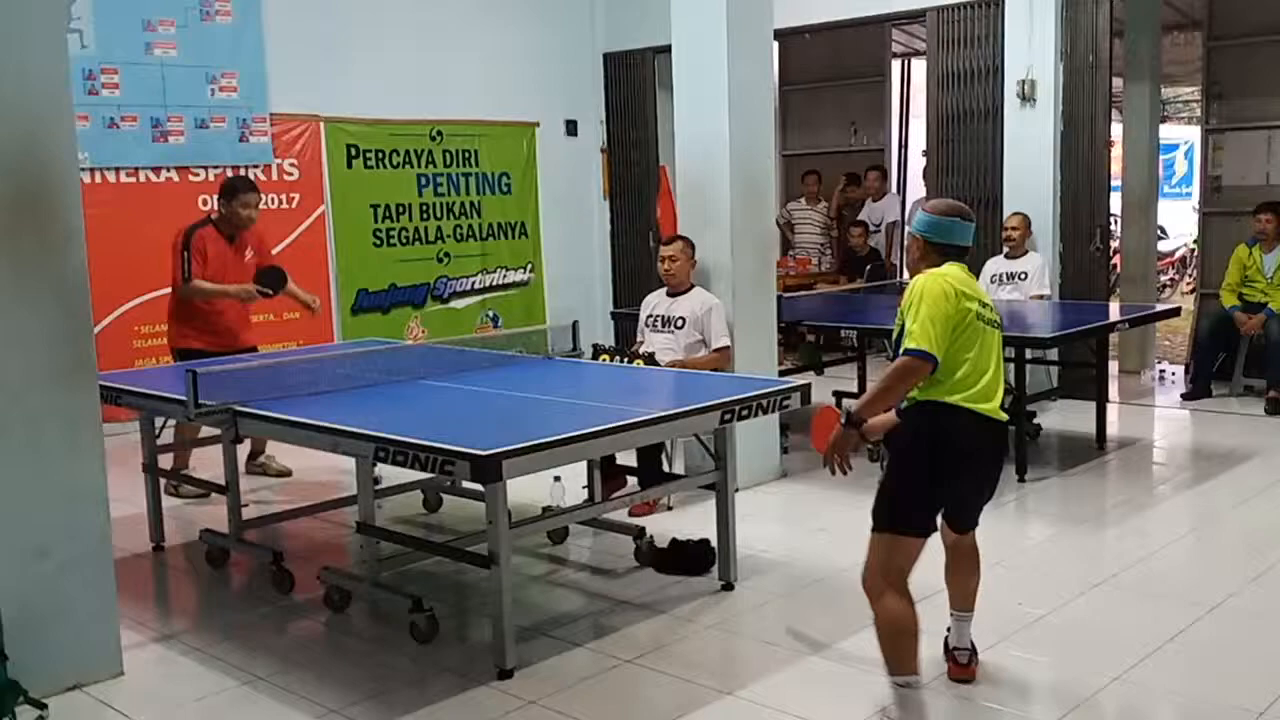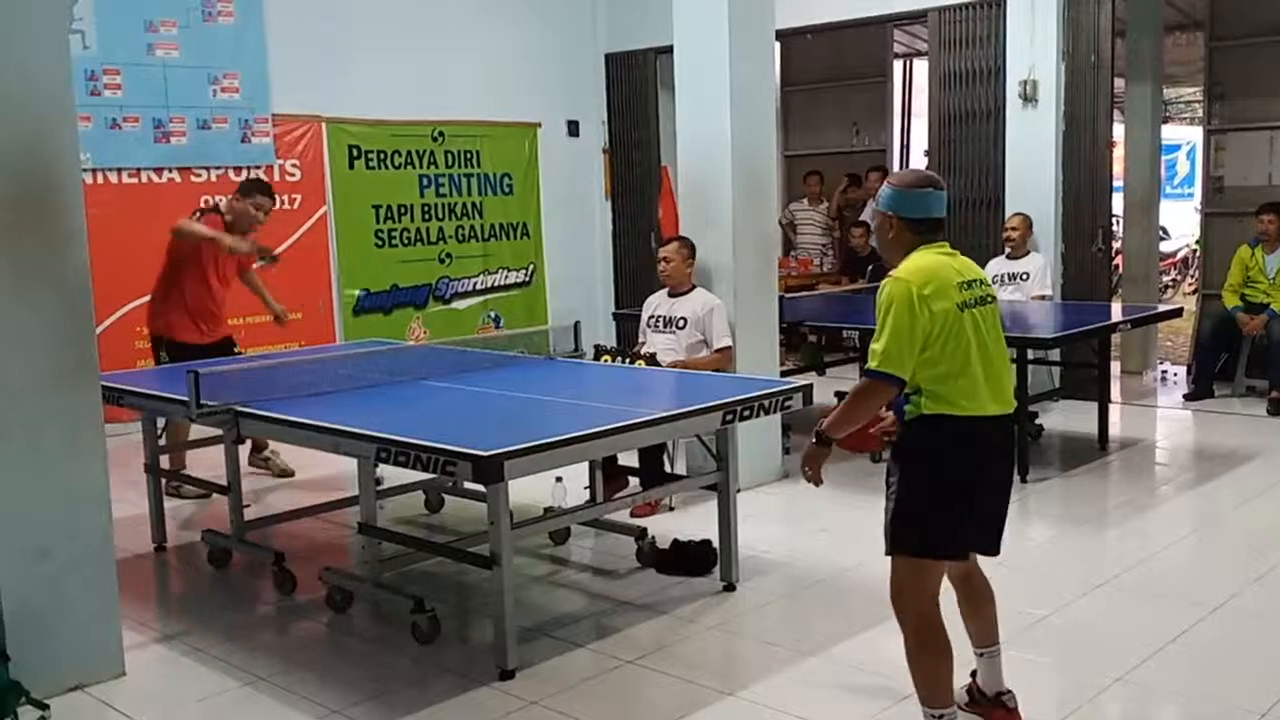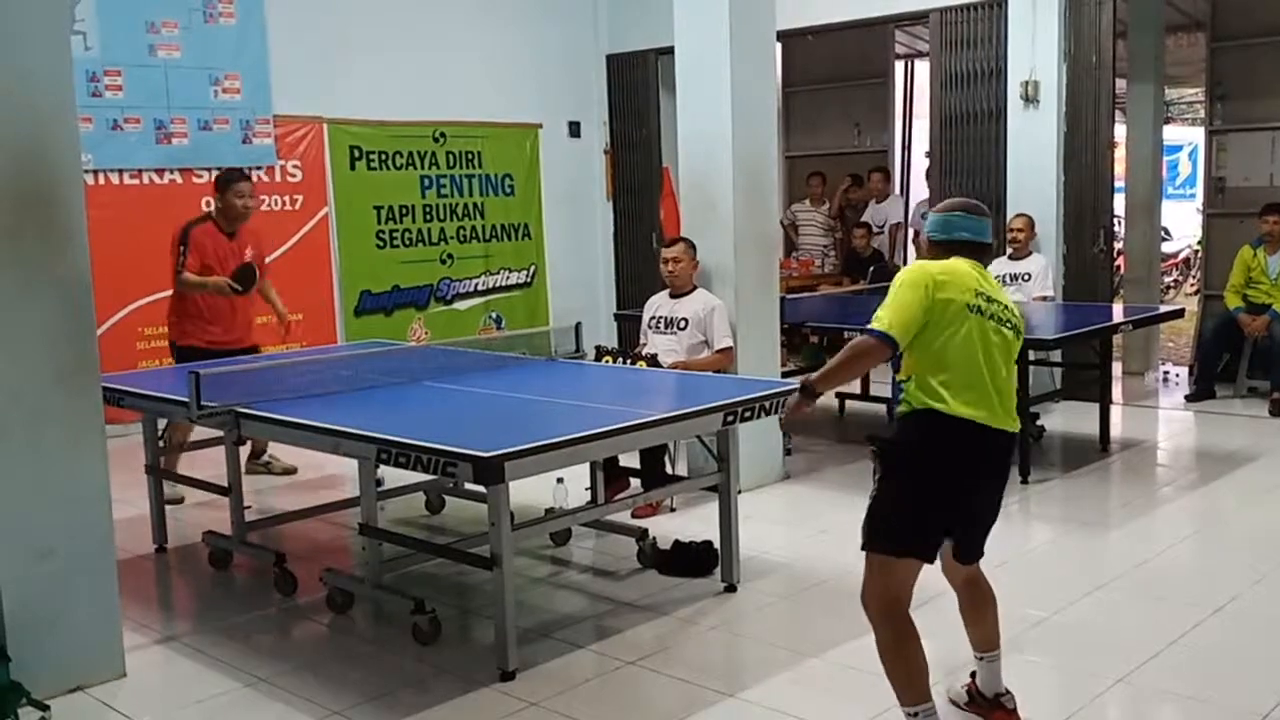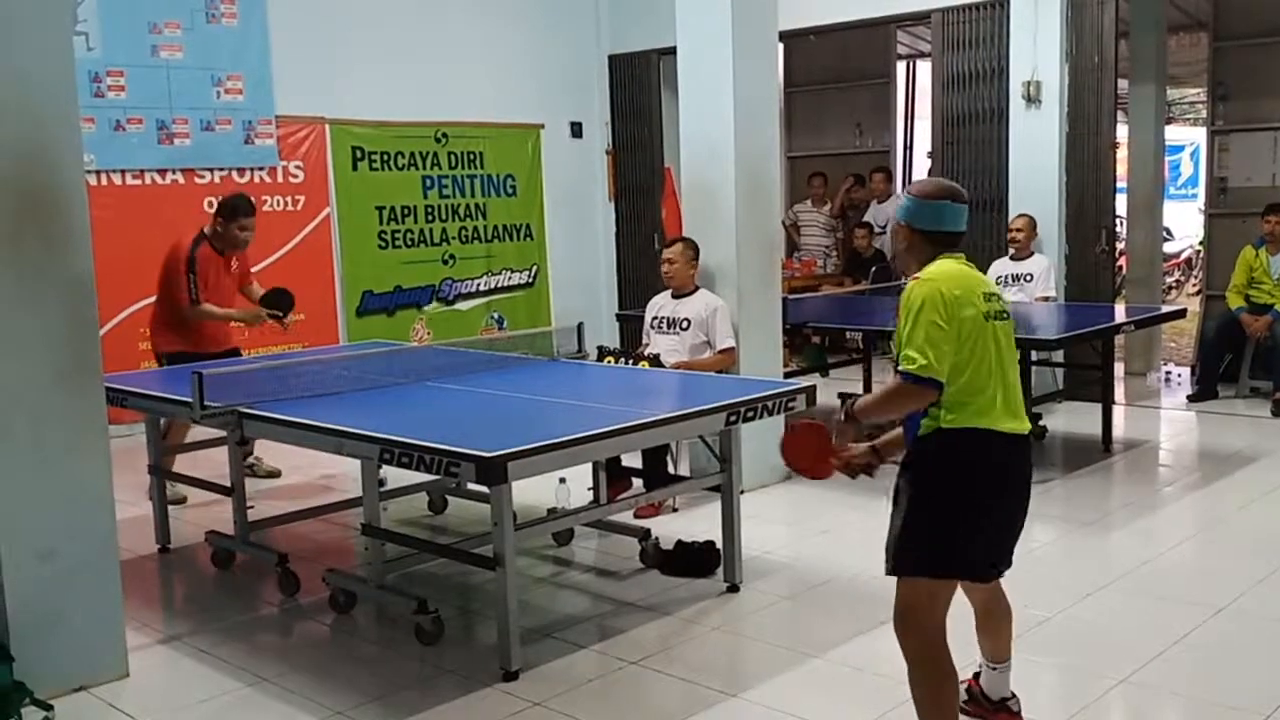
dt=0.5s
person 1, frame 1
left shoulder: (931, 285)
right shoulder: (978, 295)
left elbow: (916, 366)
left wrist: (853, 421)
right wrist: (886, 422)
left hip: (938, 435)
right hip: (986, 437)
left knee: (882, 578)
right knee: (959, 533)
left ankle: (909, 703)
right ankle: (960, 647)
person 1, frame 2
left shoulder: (906, 283)
right shoulder: (972, 273)
left elbow: (882, 383)
left wrist: (823, 437)
right wrist: (905, 418)
left hip: (942, 445)
right hip: (992, 436)
left knee: (913, 600)
right knee: (962, 565)
person 1, frame 3
left shoulder: (926, 276)
right shoulder: (1003, 307)
left elbow: (875, 347)
left wrist: (811, 386)
left hip: (933, 445)
right hip: (992, 451)
left knee: (883, 599)
right knee: (962, 565)
person 1, frame 4
left shoulder: (929, 287)
right shoulder: (977, 284)
left elbow: (918, 388)
left wrist: (859, 409)
right wrist: (880, 449)
left hip: (958, 461)
right hip: (1008, 457)
left knee: (916, 622)
right knee: (980, 582)
person 2, frame 1
left shoulder: (252, 237)
right shoulder: (194, 237)
right elbow: (186, 287)
left wrist: (301, 295)
right wrist: (233, 291)
left hip: (238, 339)
right hip: (194, 339)
left ankle: (257, 457)
right ankle: (177, 476)
person 2, frame 2
left shoulder: (241, 233)
right shoulder: (205, 220)
right elbow: (178, 229)
left wrist: (270, 301)
right wrist: (224, 239)
left hip: (213, 328)
right hip: (175, 327)
left ankle: (260, 451)
right ankle: (176, 476)
person 2, frame 3
left shoulder: (250, 236)
right shoulder: (195, 232)
left elbow: (259, 277)
right elbow: (180, 279)
left wrist: (280, 309)
right wrist: (209, 284)
left hip: (239, 337)
right hip: (194, 337)
left ankle: (259, 457)
right ankle: (166, 476)
person 2, frame 4
left shoulder: (236, 249)
right shoulder: (191, 254)
left elbow: (247, 284)
right elbow: (193, 309)
left wrist: (270, 307)
right wrist: (240, 315)
left hip: (219, 341)
right hip: (177, 342)
left ankle: (246, 458)
person 3, frame 1
left shoulder: (706, 303)
right shoulder: (650, 301)
left elbow: (723, 358)
left wrist: (684, 364)
left ankle: (650, 488)
right ankle: (610, 475)
person 3, frame 2
left shoulder: (708, 304)
right shoulder: (652, 301)
left elbow: (725, 358)
left wrist: (686, 365)
left ankle: (653, 488)
right ankle: (612, 476)
person 3, frame 3
left shoulder: (709, 304)
right shoulder: (653, 303)
left elbow: (726, 358)
left wrist: (687, 365)
left ankle: (654, 489)
right ankle: (613, 477)
person 3, frame 4
left shoulder: (711, 305)
right shoulder: (656, 303)
left elbow: (728, 358)
left wrist: (689, 366)
left ankle: (656, 489)
right ankle: (615, 477)
person 4, frame 1
right shoulder: (1244, 250)
right elbow: (1228, 289)
right wrist: (1237, 314)
right hip: (1245, 305)
right knee: (1205, 326)
right ankle: (1201, 385)
person 4, frame 2
right shoulder: (1246, 251)
right elbow: (1230, 289)
right wrist: (1239, 314)
right hip: (1248, 306)
right knee: (1208, 327)
right ankle: (1203, 385)
person 4, frame 3
right shoulder: (1248, 252)
right elbow: (1232, 290)
right wrist: (1241, 315)
right hip: (1250, 307)
right knee: (1210, 328)
right ankle: (1205, 386)
person 4, frame 4
right shoulder: (1250, 252)
right elbow: (1234, 291)
right wrist: (1243, 315)
right hip: (1252, 307)
right knee: (1211, 328)
right ankle: (1207, 386)
